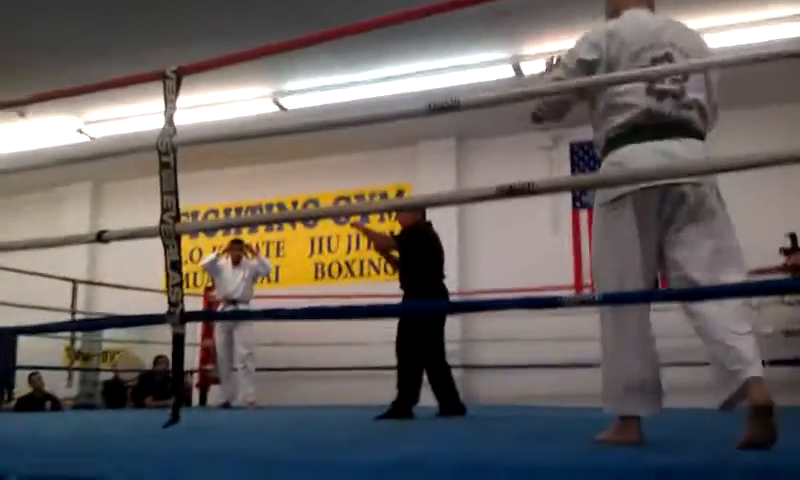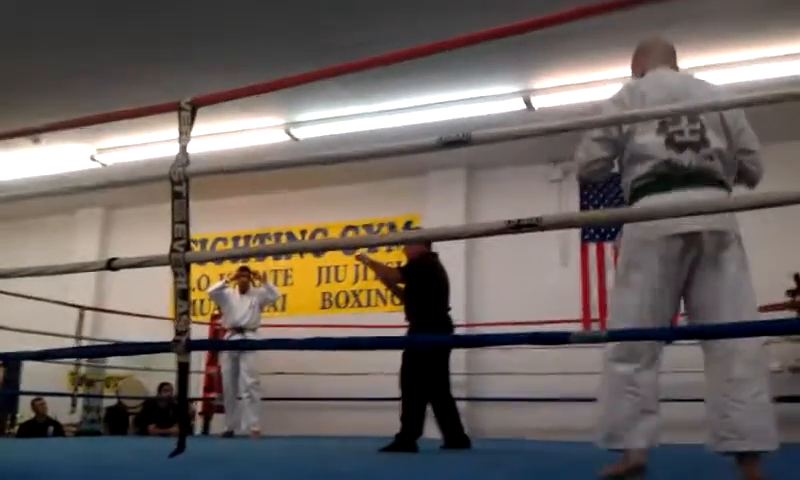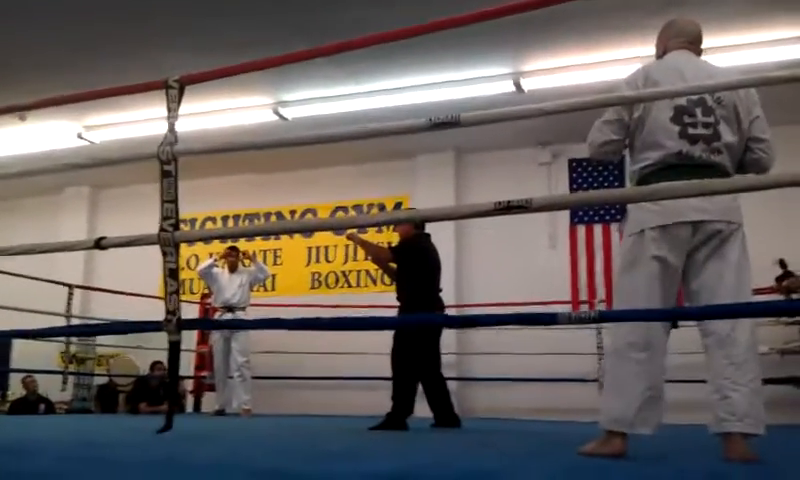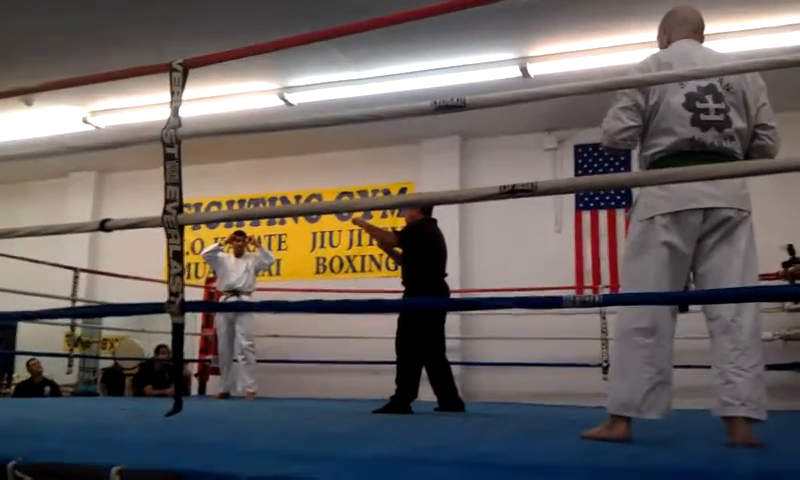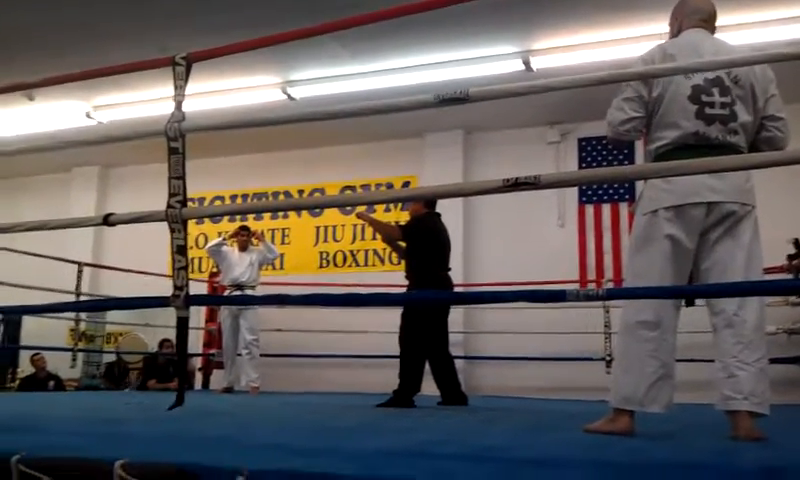
dt=0.7s
person 1, frame 1
left shoulder: (603, 38)
right shoulder: (692, 38)
left elbow: (546, 105)
right elbow: (708, 112)
left wrist: (553, 75)
left hip: (631, 166)
right hip: (690, 159)
left knee: (624, 296)
right knee: (711, 282)
left ankle: (628, 418)
right ankle: (752, 383)
person 1, frame 2
left shoulder: (628, 96)
right shoulder: (716, 95)
left elbow: (588, 166)
right elbow: (752, 168)
left wrist: (626, 158)
left hip: (654, 216)
right hip: (713, 214)
left knee: (632, 336)
right knee: (733, 336)
person 1, frame 3
left shoulder: (641, 79)
right shoulder: (736, 85)
left elbow: (601, 146)
right elbow: (761, 158)
left hip: (659, 206)
right hip: (718, 207)
left knee: (638, 321)
right knee: (729, 320)
left ankle: (616, 433)
right ankle: (736, 435)
person 1, frame 4
left shoulder: (650, 68)
right shoulder: (743, 72)
left elbow: (616, 135)
right elbow: (767, 144)
left hip: (669, 193)
right hip: (728, 193)
left knee: (645, 306)
right knee: (735, 307)
left ankle: (621, 418)
right ankle: (740, 420)
person 1, frame 5
left shoulder: (656, 58)
right shoulder: (752, 63)
left elbow: (620, 125)
right elbow: (776, 136)
left hip: (673, 187)
right hip: (732, 187)
left knee: (649, 300)
right knee: (738, 301)
left ankle: (624, 411)
right ankle: (743, 413)
person 2, frame 1
left shoulder: (418, 232)
right shoulder: (423, 236)
left elbow: (389, 243)
right elbow: (408, 268)
left wrist: (362, 228)
right wrist: (386, 255)
left hip: (423, 302)
right hip: (429, 302)
left knee: (410, 353)
right knee: (432, 356)
left ankle: (403, 406)
right ankle: (451, 404)
person 2, frame 2
left shoulder: (423, 264)
right shoulder: (430, 266)
left elbow: (394, 274)
right elbow: (414, 299)
left wrist: (367, 261)
right wrist: (392, 287)
left hip: (427, 333)
right hip: (435, 333)
left knee: (414, 386)
right knee: (437, 389)
left ankle: (407, 439)
right ankle: (456, 437)
person 2, frame 3
left shoulder: (415, 245)
right shoulder: (423, 247)
left elbow: (385, 254)
right elbow: (407, 277)
left wrist: (358, 240)
right wrist: (383, 266)
left hip: (417, 313)
right hip: (427, 313)
left knee: (405, 364)
right knee: (427, 367)
left ankle: (398, 417)
right ankle: (446, 417)
person 2, frame 4
left shoulder: (420, 229)
right shoulder: (430, 232)
left elbow: (391, 238)
right elbow: (412, 262)
left wrist: (364, 224)
right wrist: (389, 250)
left hip: (422, 297)
right hip: (433, 297)
left knee: (409, 349)
right knee: (432, 351)
left ankle: (401, 402)
right ankle: (450, 401)
person 2, frame 5
left shoulder: (424, 223)
right shoulder: (434, 226)
left elbow: (394, 232)
right elbow: (416, 255)
left wrist: (367, 218)
right wrist: (392, 244)
left hip: (425, 291)
right hip: (436, 291)
left knee: (412, 342)
right knee: (435, 345)
left ankle: (404, 395)
right ankle: (453, 395)
person 3, frame 1
left shoulder: (250, 266)
right shoulder: (221, 266)
left elbow: (267, 269)
right elbow: (205, 264)
left wrist: (254, 254)
right wrist: (221, 252)
right hip: (224, 311)
left knee: (244, 355)
right knee: (223, 357)
left ankle: (248, 397)
right ankle: (228, 396)
person 3, frame 2
left shoulder: (258, 294)
right shoulder: (228, 294)
left elbow: (275, 295)
right elbow: (211, 292)
left wrist: (263, 281)
right wrist: (229, 280)
left hip: (249, 340)
right hip: (230, 339)
left knee: (250, 384)
right knee: (229, 385)
left ankle: (253, 426)
right ankle: (231, 425)
person 3, frame 3
left shoulder: (247, 274)
right shoulder: (217, 274)
left elbow: (265, 274)
right elbow: (201, 270)
left wrist: (252, 259)
right wrist: (217, 258)
left hip: (239, 319)
right hip: (220, 319)
left knee: (241, 363)
right knee: (220, 364)
left ankle: (244, 405)
right ankle: (221, 404)
person 3, frame 4
left shoulder: (253, 259)
right shoulder: (222, 258)
left elbow: (270, 260)
right elbow: (206, 254)
left wrist: (258, 245)
right wrist: (223, 243)
right hip: (225, 304)
left knee: (245, 346)
right knee: (224, 348)
left ankle: (249, 388)
right ankle: (225, 387)
person 3, frame 5
left shoulder: (257, 253)
right shoulder: (226, 253)
left elbow: (274, 255)
right elbow: (210, 248)
left wrist: (262, 240)
right wrist: (227, 238)
left knee: (250, 340)
right knee: (228, 343)
left ankle: (253, 382)
right ankle: (229, 382)
